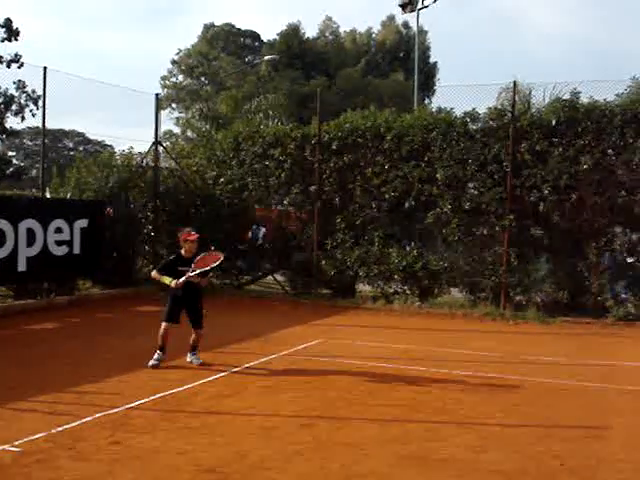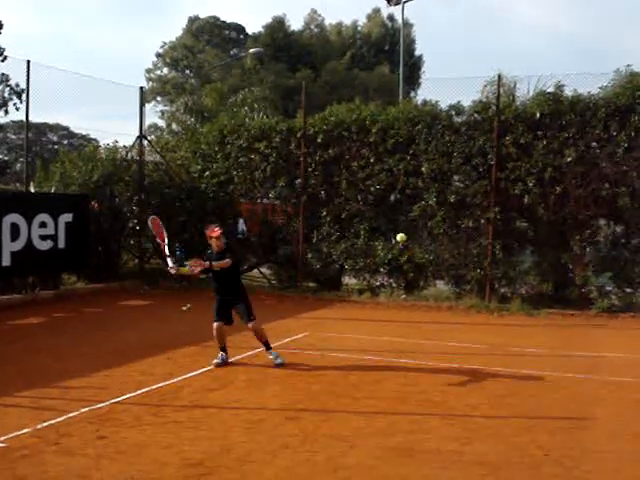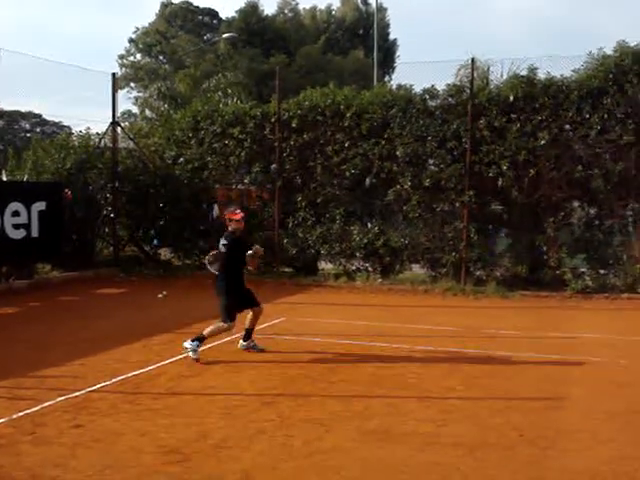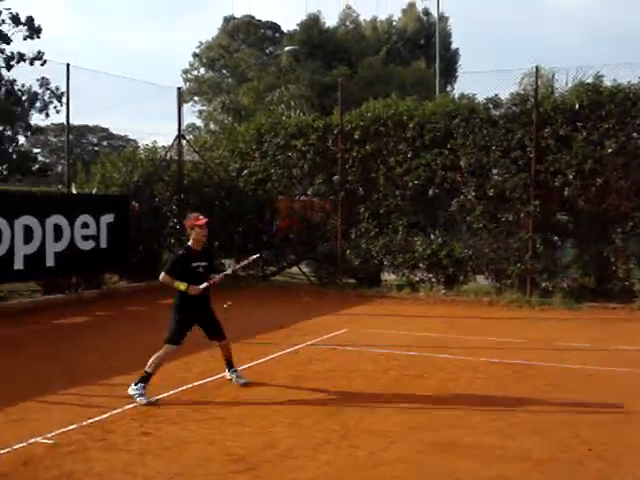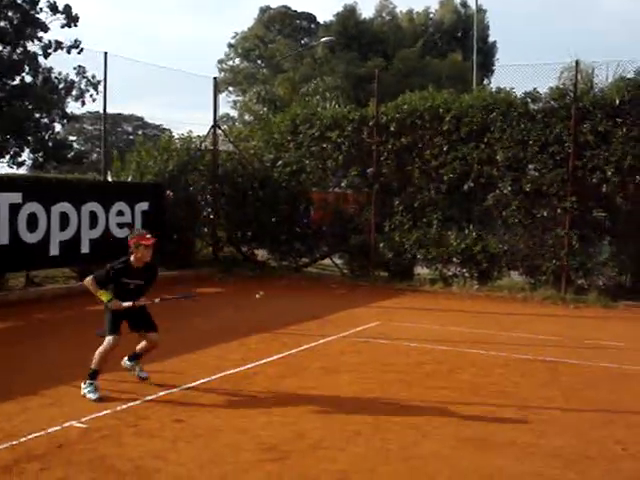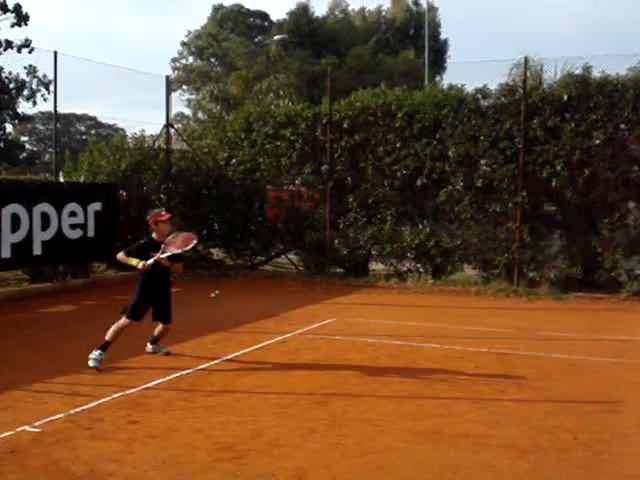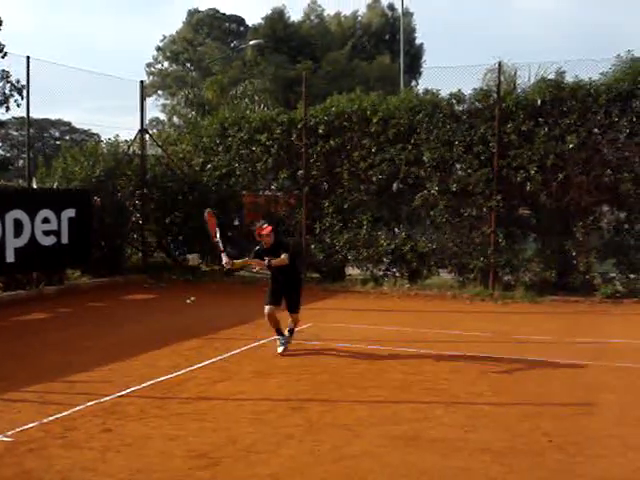
dt=0.7s
person 1, frame 1
right shoulder: (173, 259)
left elbow: (203, 283)
right elbow: (154, 273)
left wrist: (194, 279)
right wrist: (170, 281)
left hip: (193, 298)
right hip: (176, 296)
left knee: (198, 331)
right knee: (165, 327)
left ankle: (192, 353)
right ankle: (160, 353)
person 1, frame 2
left shoulder: (229, 250)
right shoulder: (209, 256)
left elbow: (226, 263)
right elbow: (199, 271)
left wrist: (208, 265)
left hip: (238, 295)
right hip: (222, 297)
left knee: (253, 325)
right knee: (217, 327)
left ankle: (270, 351)
right ankle: (223, 354)
person 1, frame 3
left shoulder: (228, 238)
right shoulder: (237, 238)
left elbow: (214, 257)
right elbow: (258, 251)
right wrist: (253, 255)
left hip: (236, 284)
right hip: (227, 287)
left knee: (257, 309)
right knee: (227, 324)
left ankle: (247, 341)
right ankle: (193, 343)
person 1, frame 4
left shoulder: (205, 254)
right shoulder: (181, 255)
right elbow: (163, 277)
right wrist: (186, 287)
left hip: (203, 306)
right hip: (184, 308)
left knee: (223, 341)
right knee: (170, 348)
left ankle: (231, 370)
right ankle: (140, 385)
person 1, frame 5
left shoulder: (151, 270)
right shoulder: (118, 268)
right elbow: (89, 281)
left wrist: (141, 299)
right wrist: (107, 299)
left hip: (135, 305)
right hip: (115, 306)
left knee: (153, 338)
right knee: (111, 341)
left ankle: (131, 360)
right ankle: (89, 382)
person 1, frame 6
right shoulder: (144, 244)
left elbow: (178, 268)
right elbow: (120, 256)
left wrist: (167, 263)
right wrist: (137, 263)
left hip: (162, 288)
right hip: (145, 287)
left knee: (166, 325)
right knee: (126, 321)
left ankle: (153, 344)
right ankle: (99, 352)
person 1, frame 7
left shoulder: (282, 244)
right shoulder: (259, 250)
left elbow: (285, 260)
right elbow: (251, 262)
left wrist: (267, 263)
right wrist: (229, 262)
left hip: (293, 282)
right hip: (276, 281)
left knee: (294, 316)
right knee: (269, 311)
left ankle: (289, 334)
right ankle: (281, 337)
